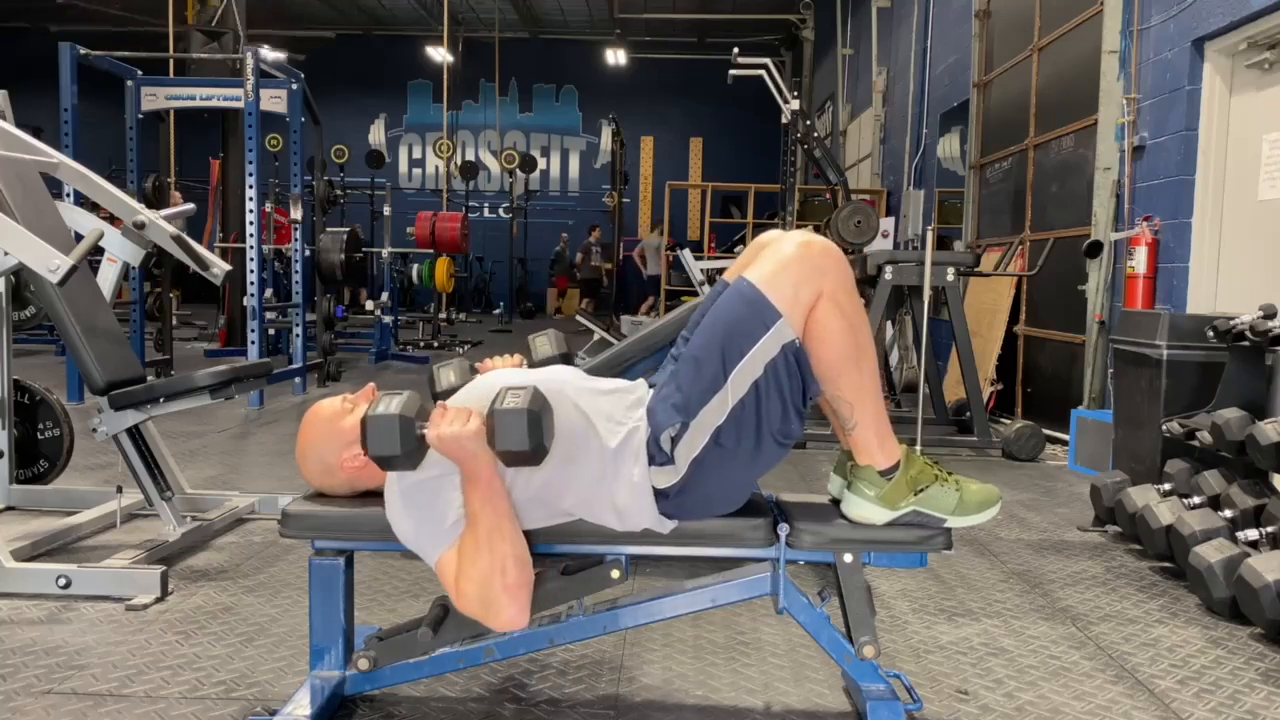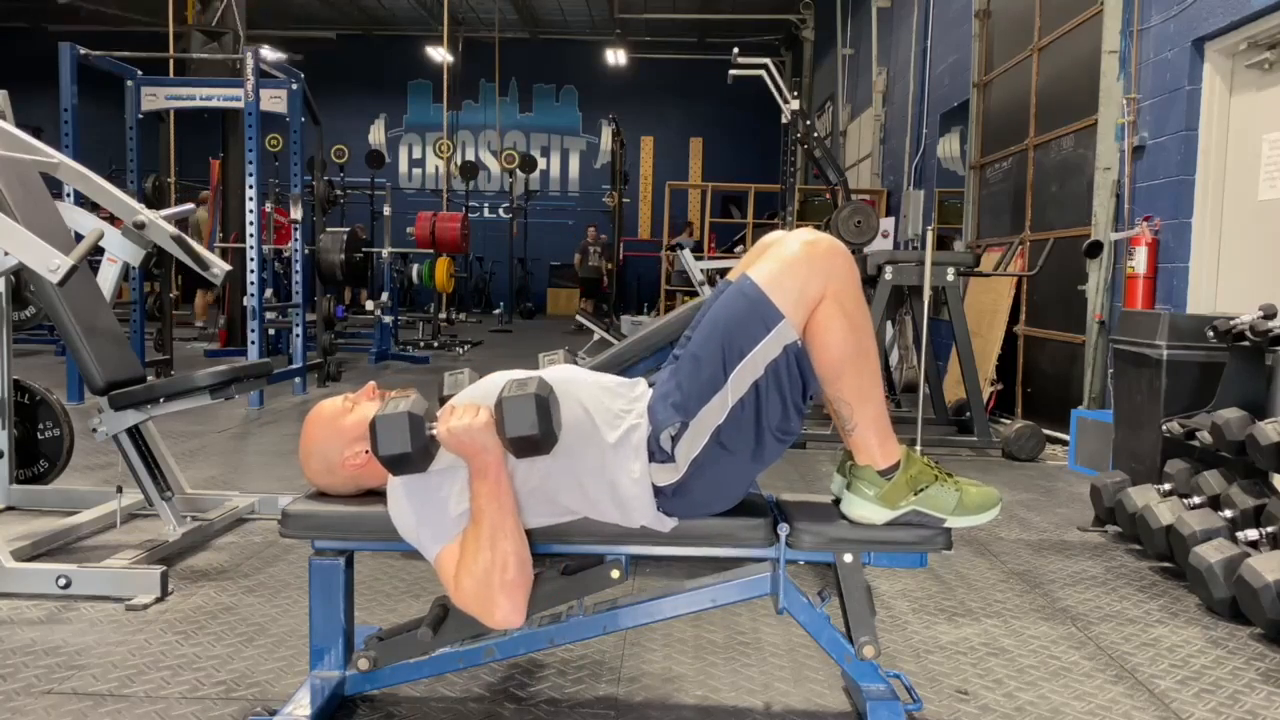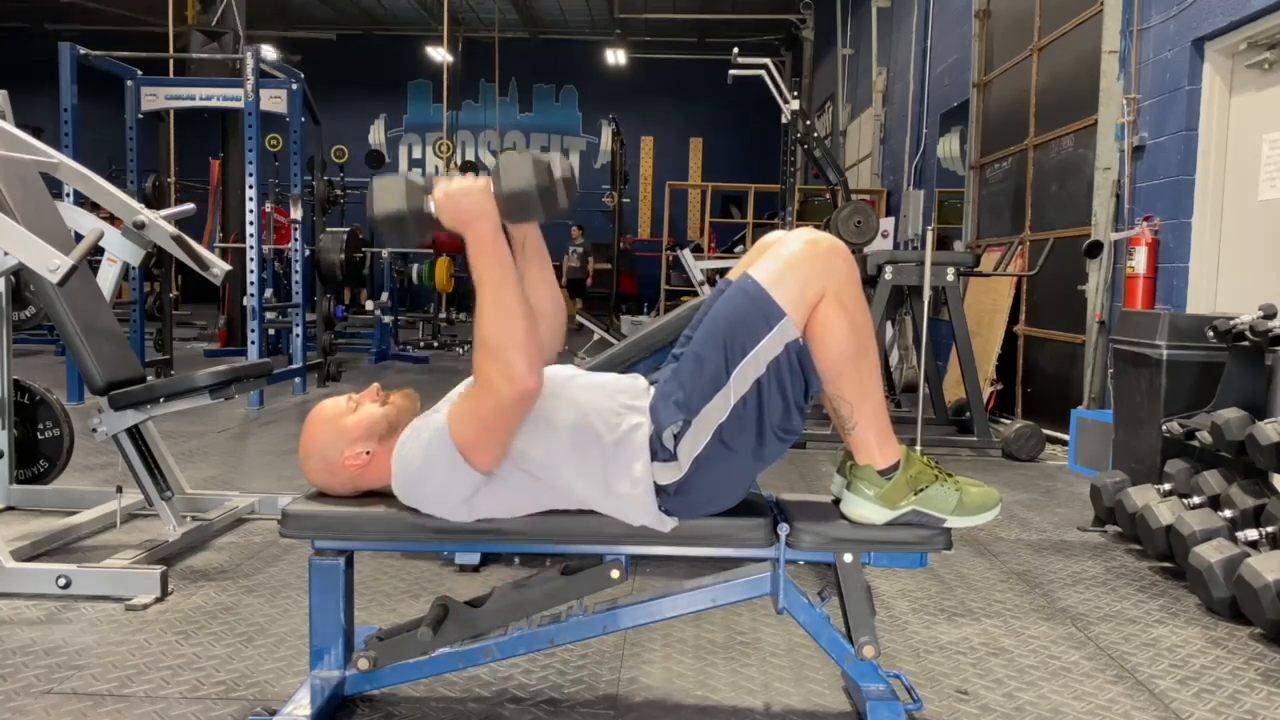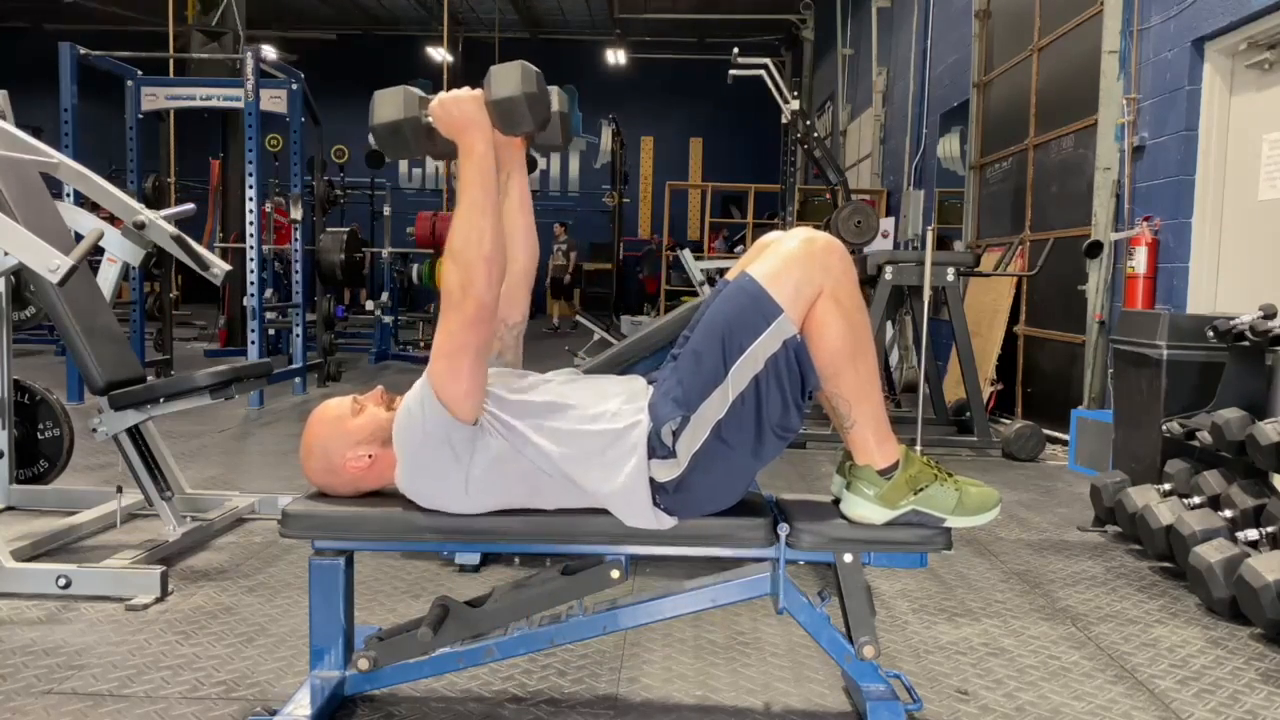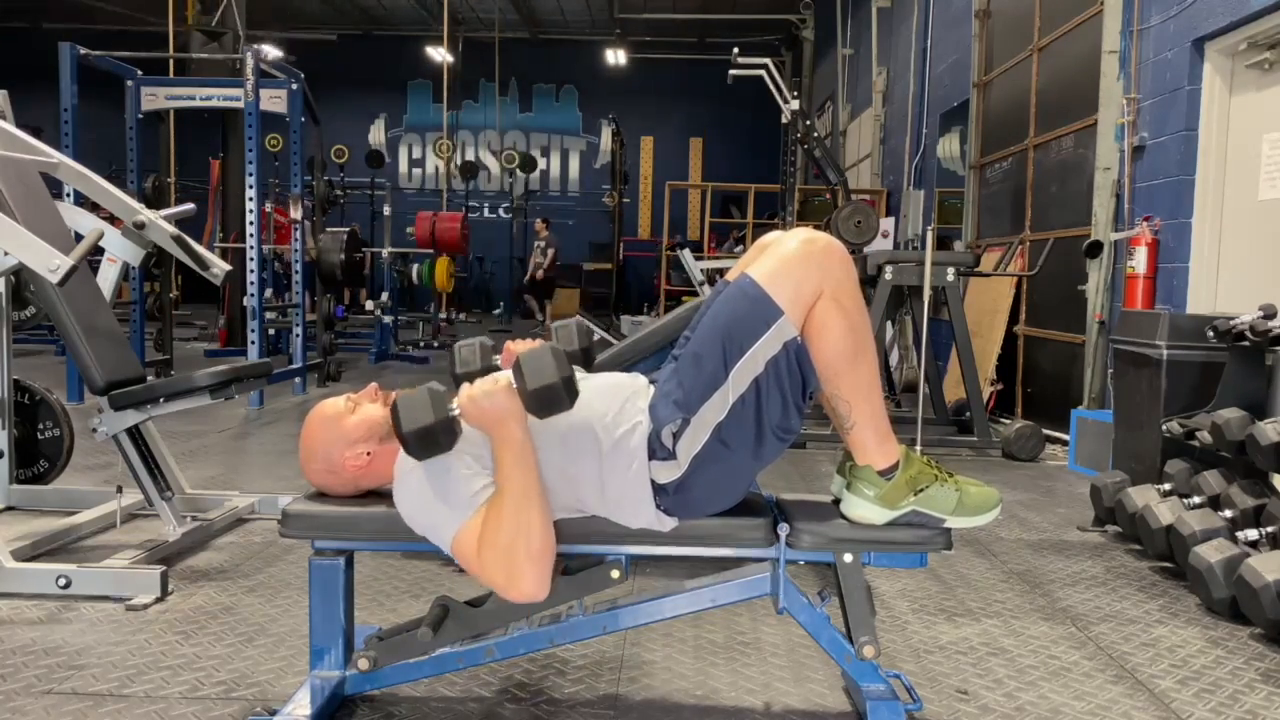
dt=1s
person 1, frame 1
left shoulder: (432, 437)
right shoulder: (419, 490)
right elbow: (508, 609)
left wrist: (516, 379)
right wrist: (475, 467)
left hip: (654, 405)
right hip: (678, 455)
left knee: (776, 248)
right knee: (811, 260)
left ankle: (862, 460)
right ankle: (886, 477)
person 1, frame 2
left shoulder: (435, 442)
right shoulder: (421, 489)
right elbow: (504, 607)
right wrist: (484, 458)
left hip: (657, 412)
right hip: (677, 456)
left knee: (783, 249)
right knee: (816, 259)
left ankle: (867, 461)
right ankle: (885, 477)
person 1, frame 3
left shoulder: (446, 435)
right shoulder: (428, 466)
left elbow: (544, 343)
right elbow: (517, 383)
left wrist: (523, 229)
right wrist: (479, 231)
left hip: (658, 416)
right hip: (675, 451)
left knee: (783, 250)
right knee: (816, 258)
left ankle: (866, 461)
right ankle: (885, 477)
person 1, frame 4
left shoulder: (463, 409)
right shoulder: (429, 445)
left elbow: (513, 289)
right elbow: (474, 301)
left wrist: (507, 157)
right wrist: (473, 142)
left hip: (668, 429)
right hip: (676, 456)
left knee: (781, 255)
right knee: (812, 258)
left ankle: (868, 464)
right ankle: (884, 476)
person 1, frame 5
left shoulder: (443, 441)
right shoulder: (425, 481)
right elbow: (525, 579)
right wrist: (507, 427)
left hip: (661, 412)
right hip: (679, 453)
left knee: (781, 253)
right knee: (813, 259)
left ankle: (867, 465)
right ankle: (885, 476)
